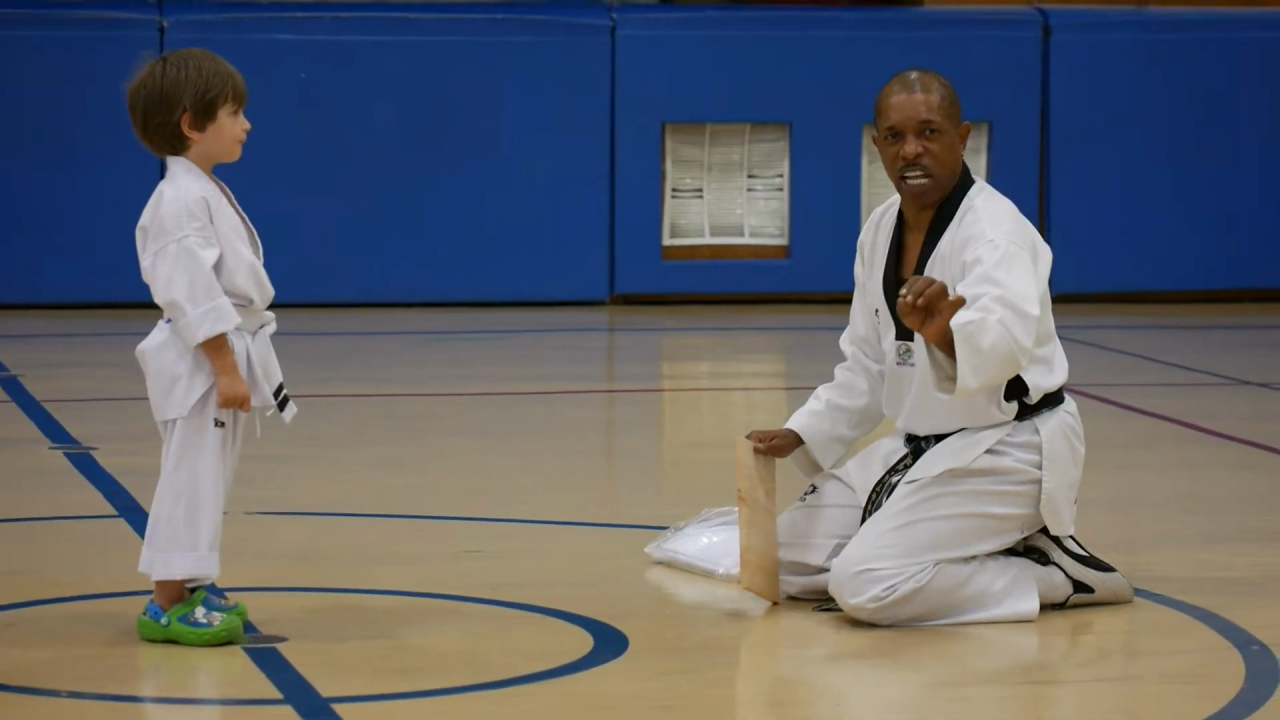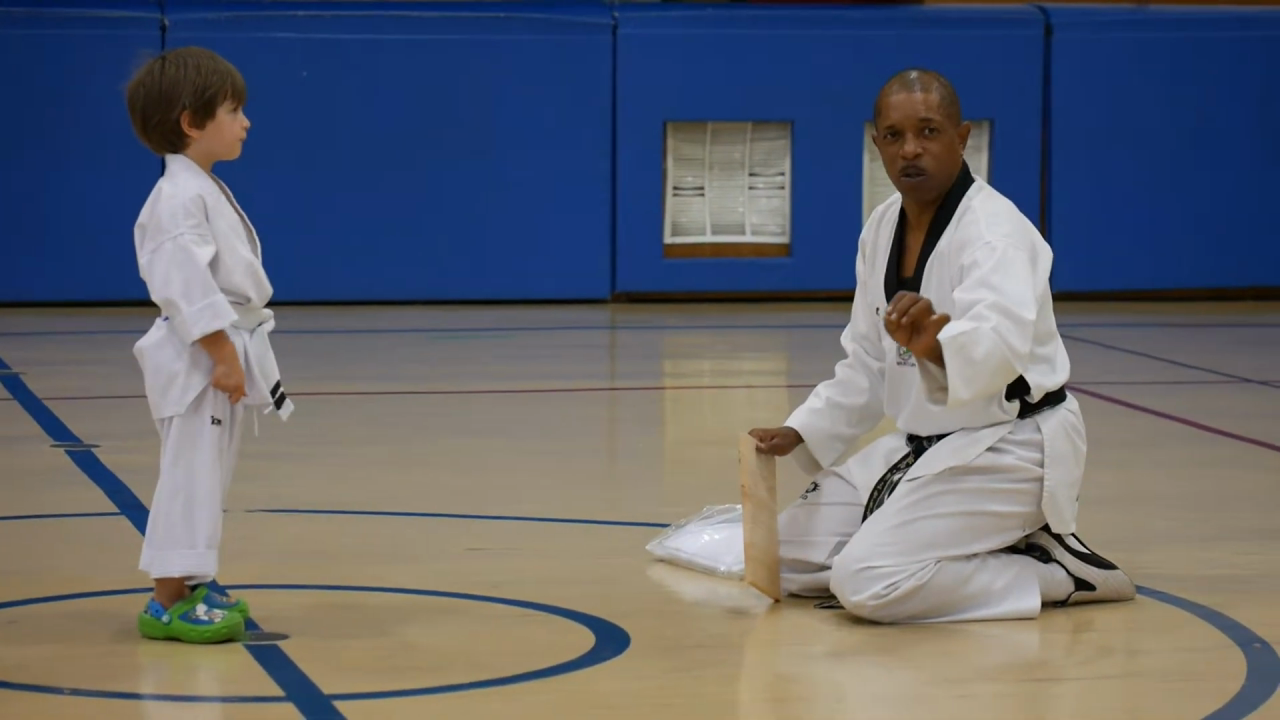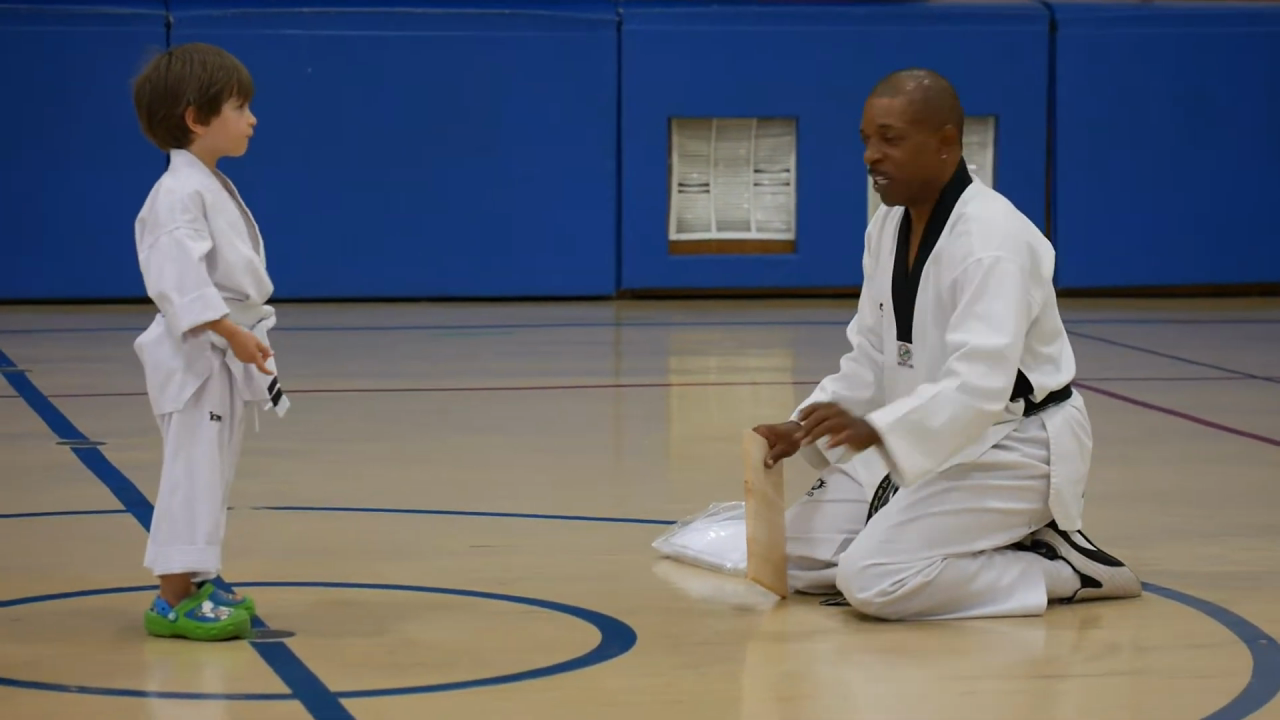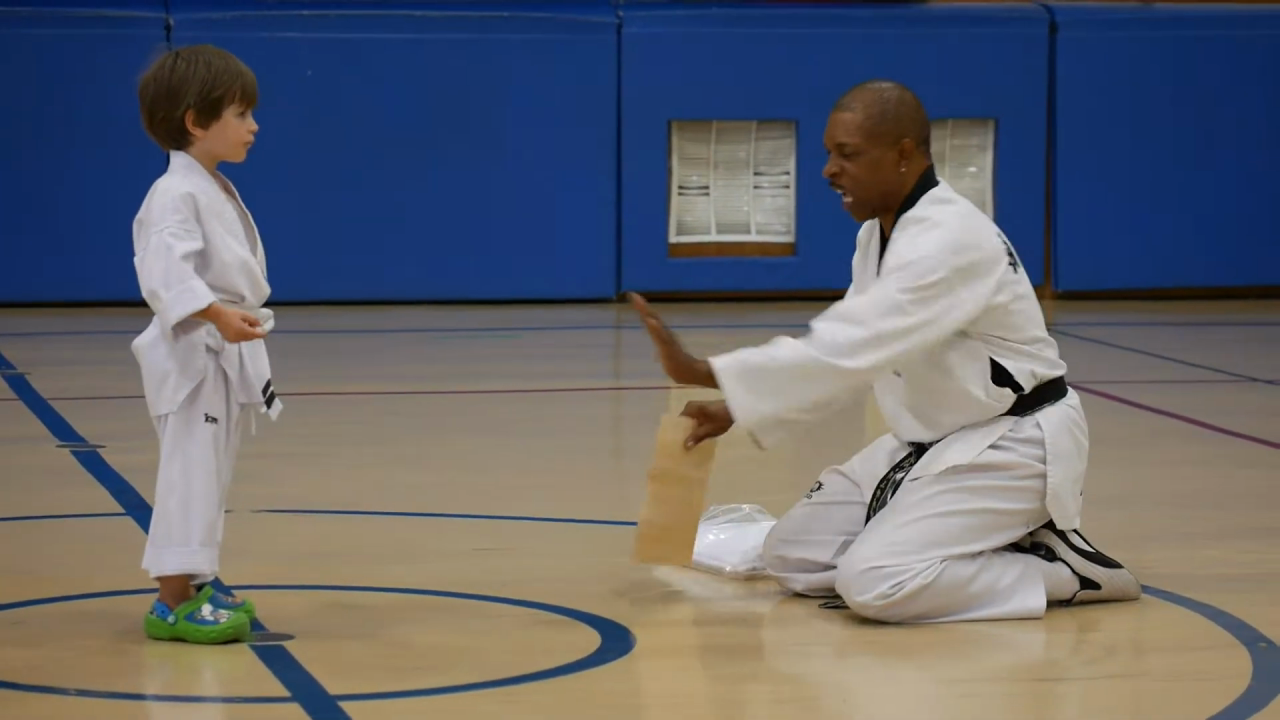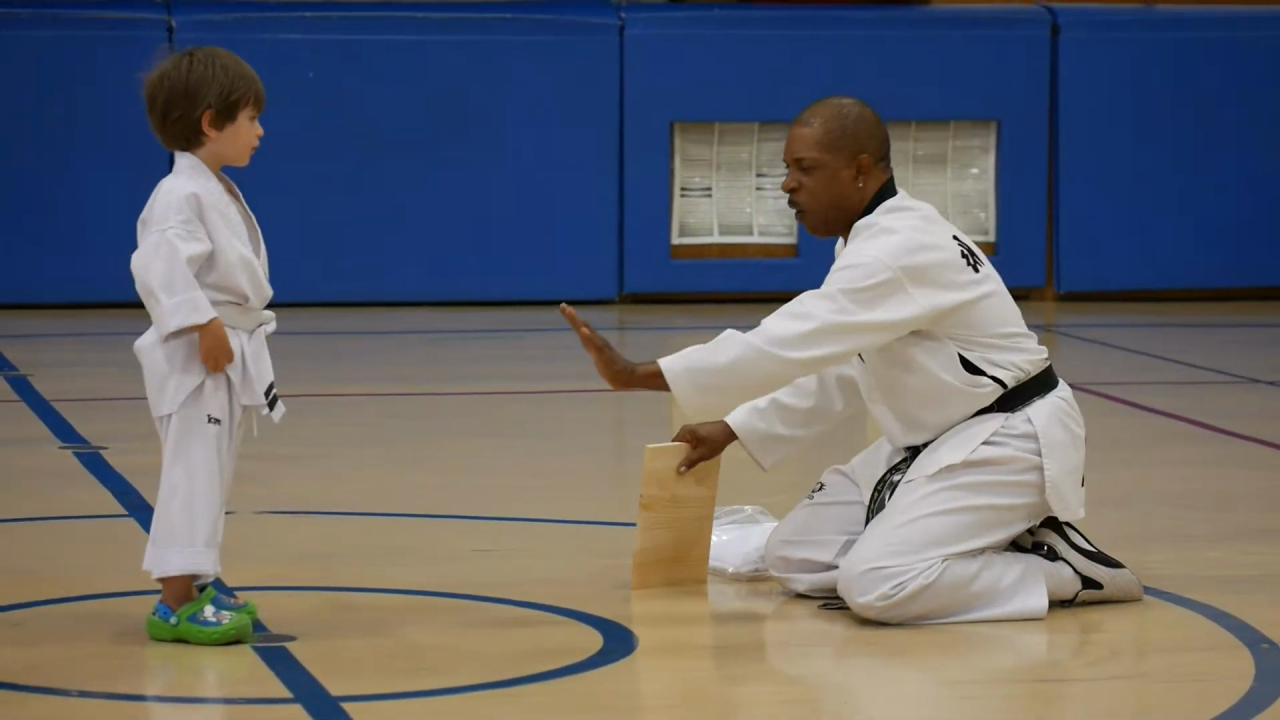
dt=0.4s
person 1, frame 1
left shoulder: (207, 192)
right shoulder: (181, 200)
right elbow: (192, 295)
right wrist: (225, 368)
left hip: (223, 359)
right hip: (201, 362)
left knee: (208, 477)
right knee: (190, 477)
left ankle: (191, 588)
right ankle: (166, 604)
person 1, frame 2
left shoulder: (207, 191)
right shoulder: (180, 198)
right elbow: (187, 289)
left wrist: (234, 355)
right wrist: (223, 357)
left hip: (222, 356)
right hip: (198, 359)
left knee: (208, 474)
right knee: (190, 474)
left ankle: (192, 586)
right ankle: (167, 602)
person 1, frame 3
left shoulder: (214, 187)
right shoulder: (181, 192)
right elbow: (178, 278)
left wrist: (240, 338)
right wrist: (231, 333)
left hip: (223, 355)
right hip: (198, 354)
left knee: (212, 470)
right knee: (193, 471)
left ankle: (197, 582)
right ankle: (174, 599)
person 1, frame 4
left shoulder: (216, 189)
right shoulder: (177, 194)
right elbow: (163, 271)
left wrist: (237, 323)
right wrist: (218, 316)
left hip: (223, 355)
right hip: (195, 355)
left knee: (211, 473)
right knee: (190, 473)
left ankle: (196, 584)
right ankle: (173, 602)
person 1, frame 5
left shoulder: (218, 190)
right shoulder: (182, 194)
right elbow: (160, 271)
right wrist: (208, 331)
left hip: (225, 355)
right hip: (197, 358)
left knee: (211, 473)
right knee: (193, 473)
left ankle: (196, 585)
right ankle: (176, 602)
person 2, frame 1
left shoulder: (995, 231)
right shoulder: (881, 228)
left elbow: (1005, 341)
right elbow: (867, 366)
left wrist: (944, 331)
right wrist: (799, 435)
left hip: (1006, 451)
right hip: (922, 444)
left knee: (865, 587)
right knee: (789, 562)
left ankle: (1053, 574)
right ankle: (993, 552)
person 2, frame 2
left shoulder: (995, 231)
right shoulder: (883, 227)
left elbow: (999, 345)
right elbow: (867, 362)
left wrist: (932, 342)
right wrist: (799, 432)
left hip: (1009, 448)
right hip: (925, 442)
left knee: (866, 584)
right knee: (790, 557)
left ankle: (1054, 570)
right ankle: (1000, 549)
person 2, frame 3
left shoulder: (993, 239)
right shoulder: (889, 224)
left elbow: (981, 384)
right elbow: (873, 354)
left wrist: (873, 430)
right wrist: (806, 427)
left hip: (1013, 445)
right hip: (935, 440)
left knee: (872, 582)
right knee: (798, 555)
left ankle: (1062, 568)
right ankle: (1005, 546)
person 2, frame 4
left shoulder: (946, 242)
right shoulder: (884, 231)
left elbow: (843, 353)
right elbow: (844, 349)
left wrist: (699, 370)
right wrist: (735, 406)
left hip: (1009, 446)
right hip: (933, 442)
left knee: (873, 585)
right knee: (794, 558)
left ankle: (1064, 570)
right ankle: (998, 546)
person 2, frame 5
left shoulder: (899, 250)
right shoulder: (876, 236)
left elbow: (787, 345)
right elbow: (832, 367)
left wrist: (635, 373)
right wrist: (730, 430)
left hip: (1007, 444)
right hip: (933, 442)
left knee: (875, 586)
right knee: (794, 560)
left ankle: (1064, 567)
right ankle: (1001, 543)
